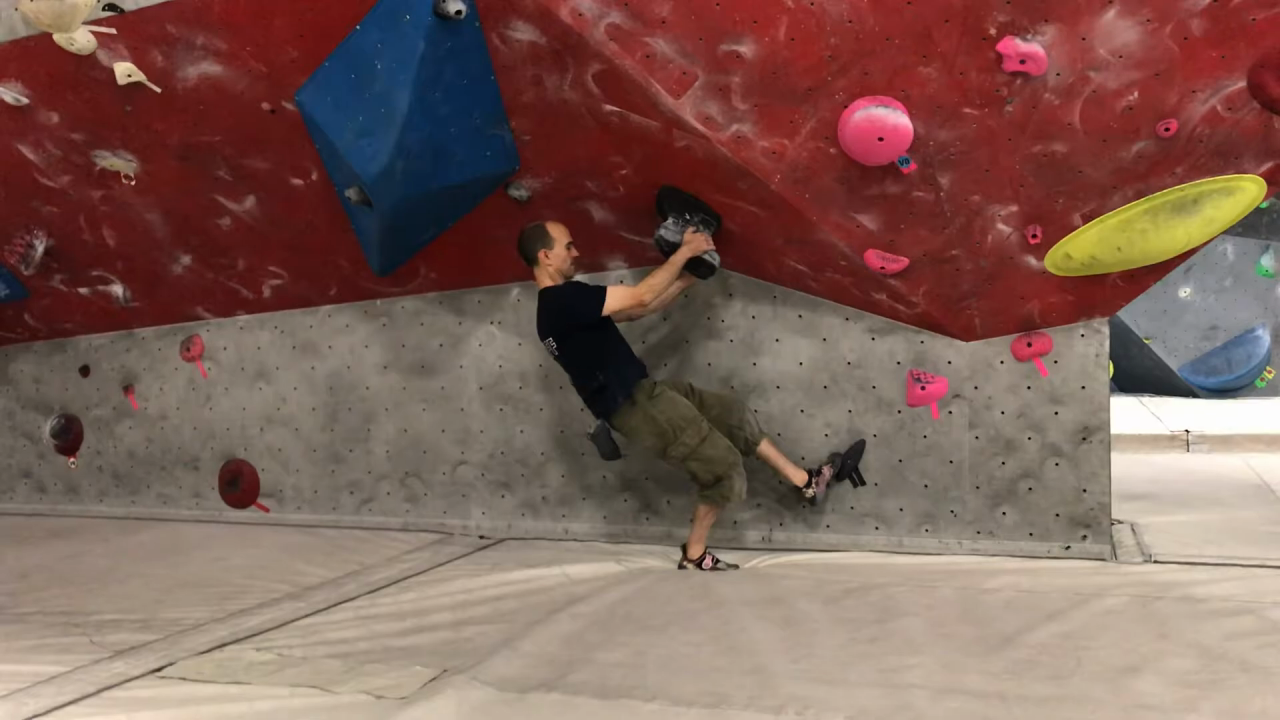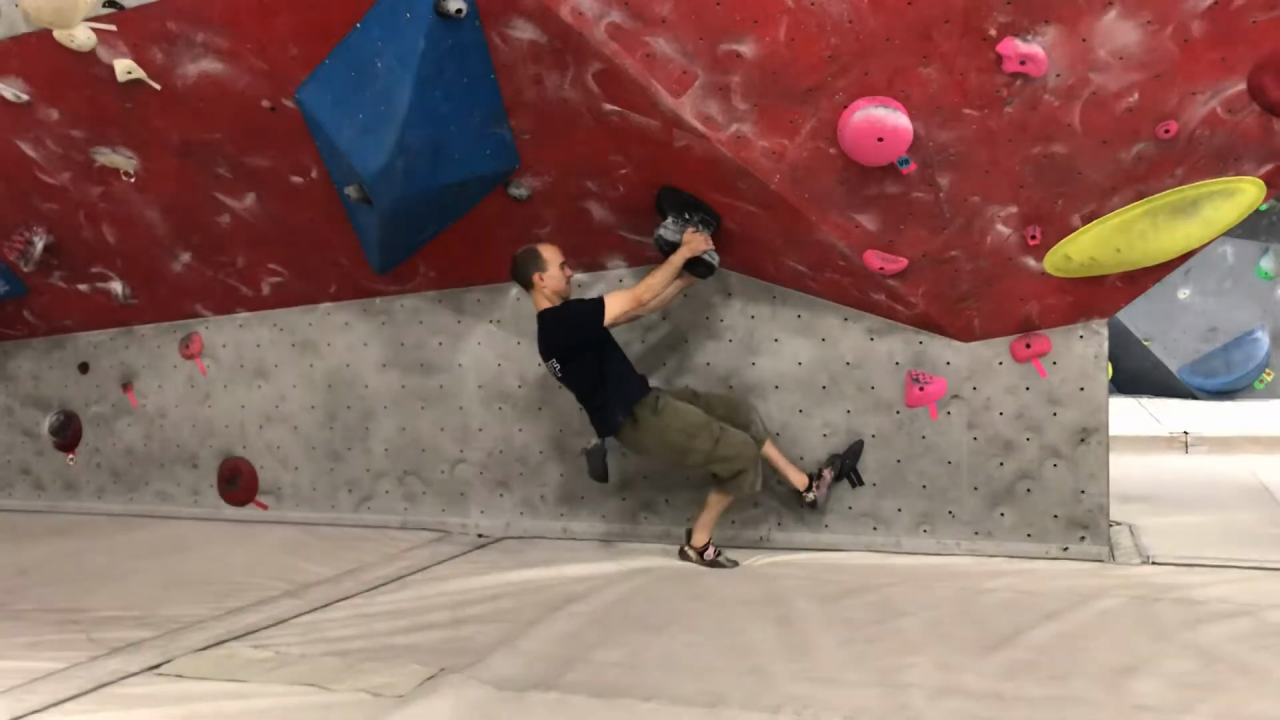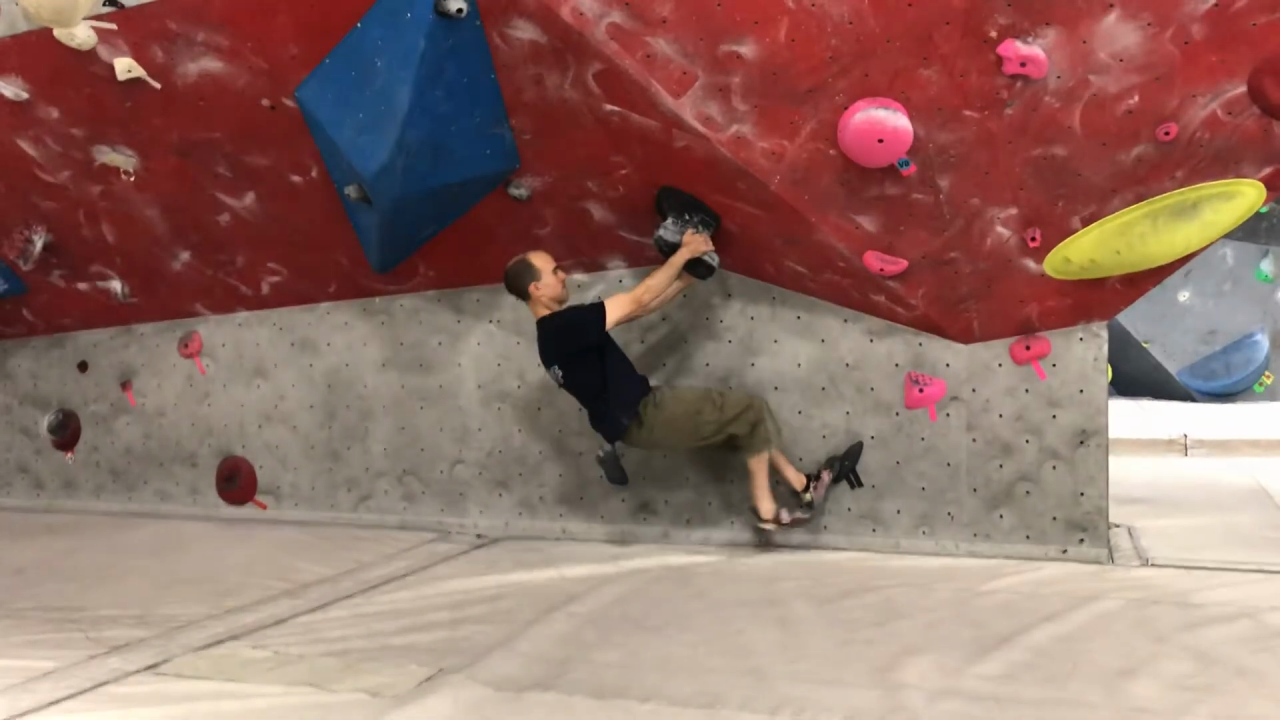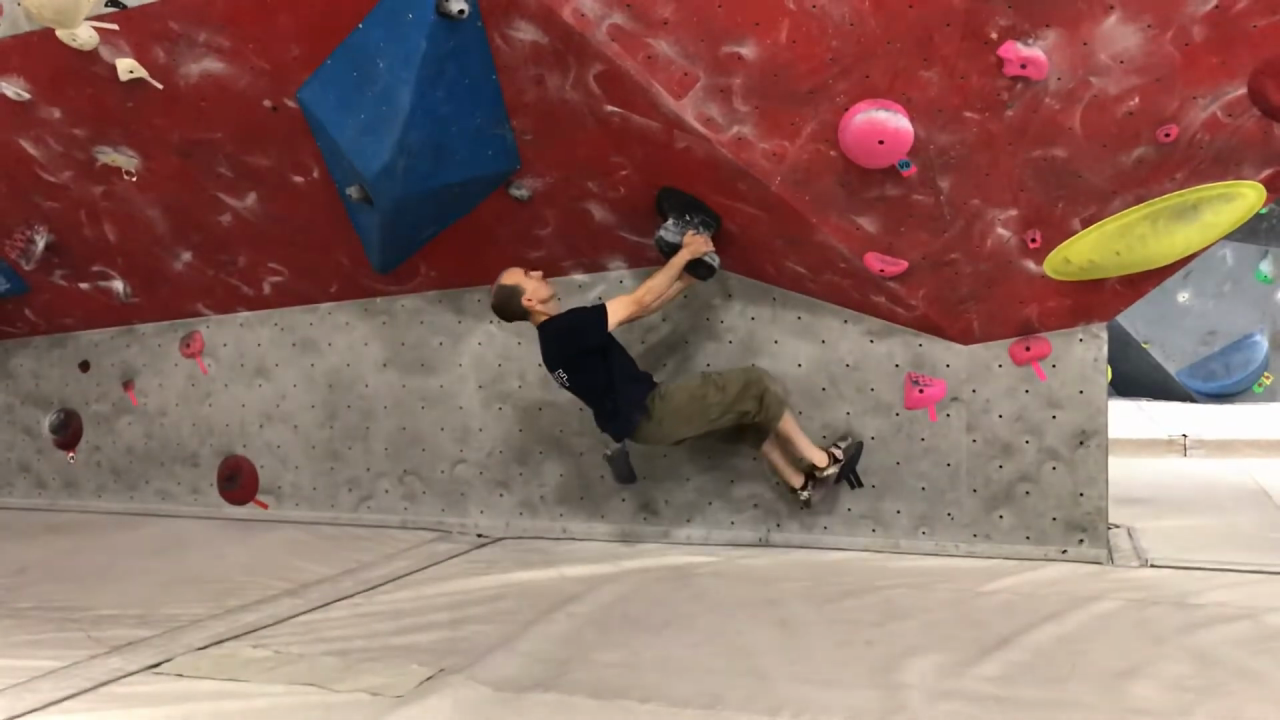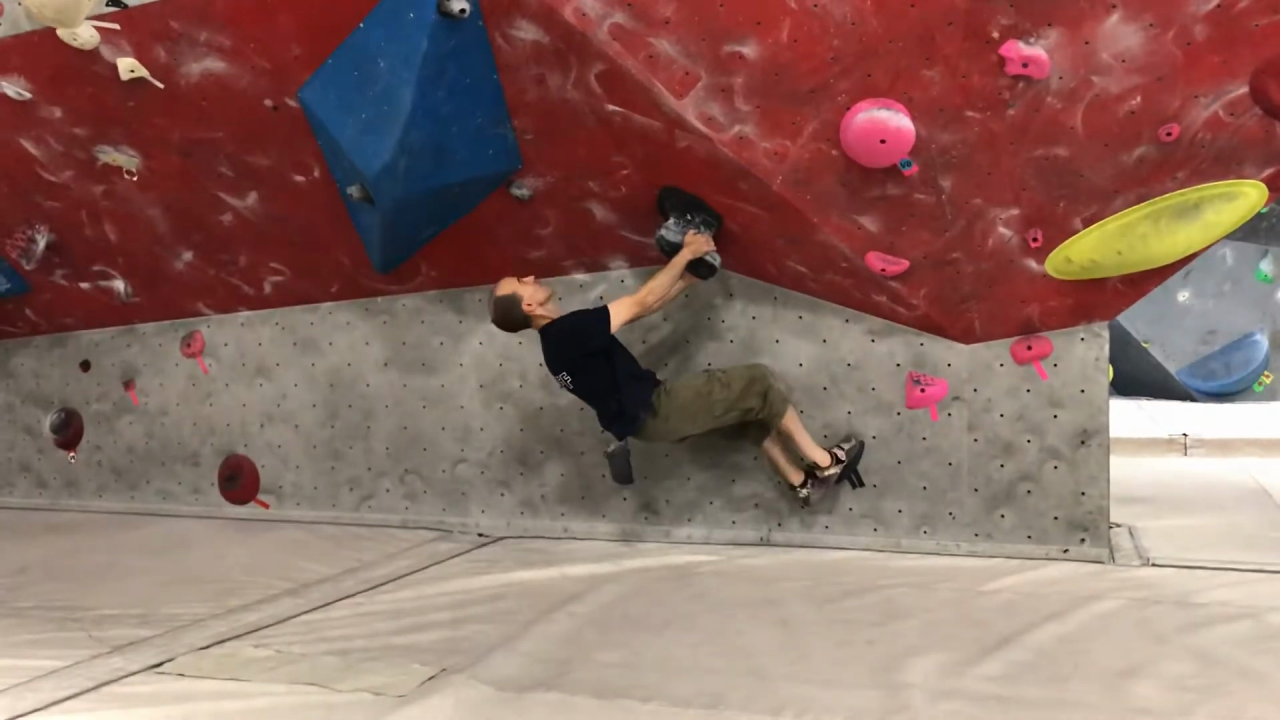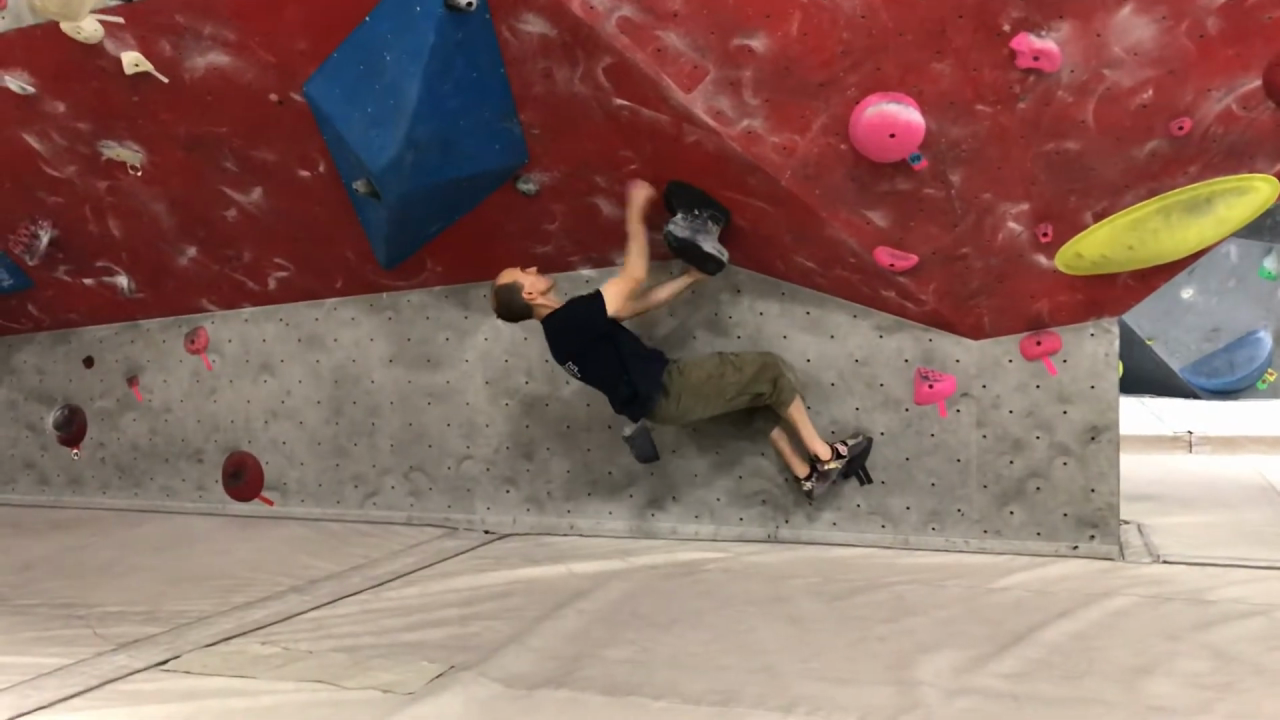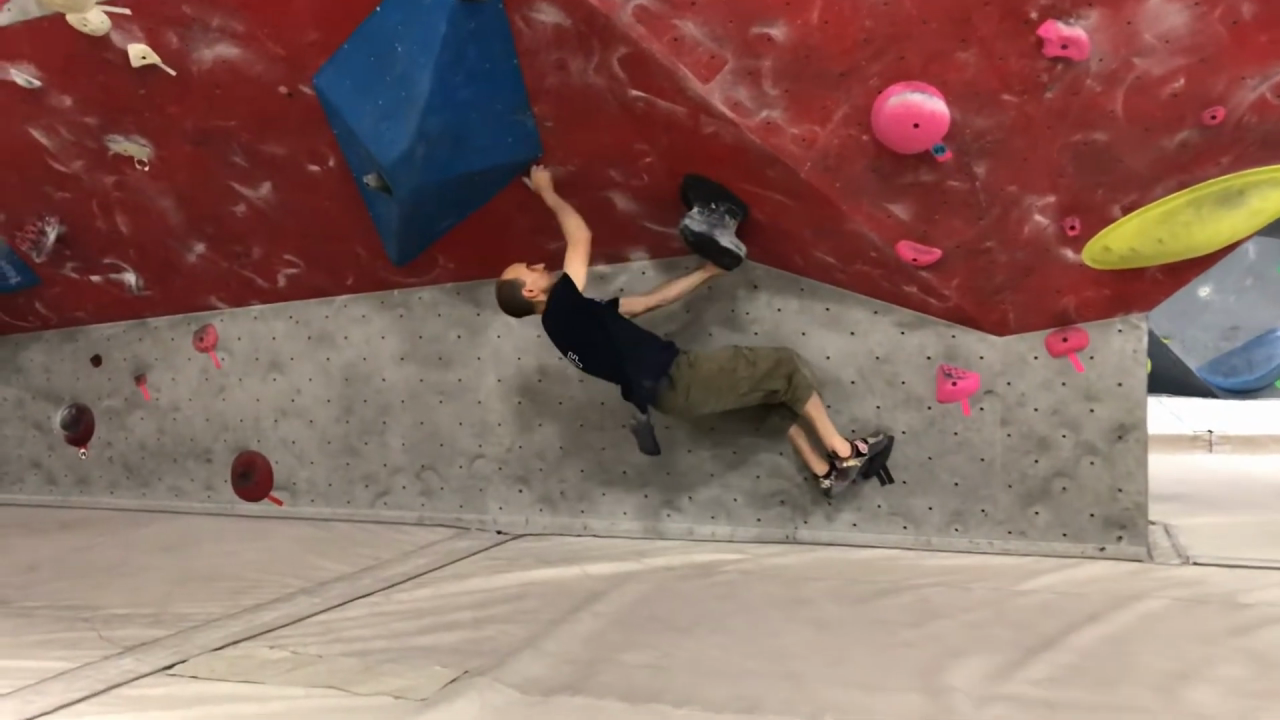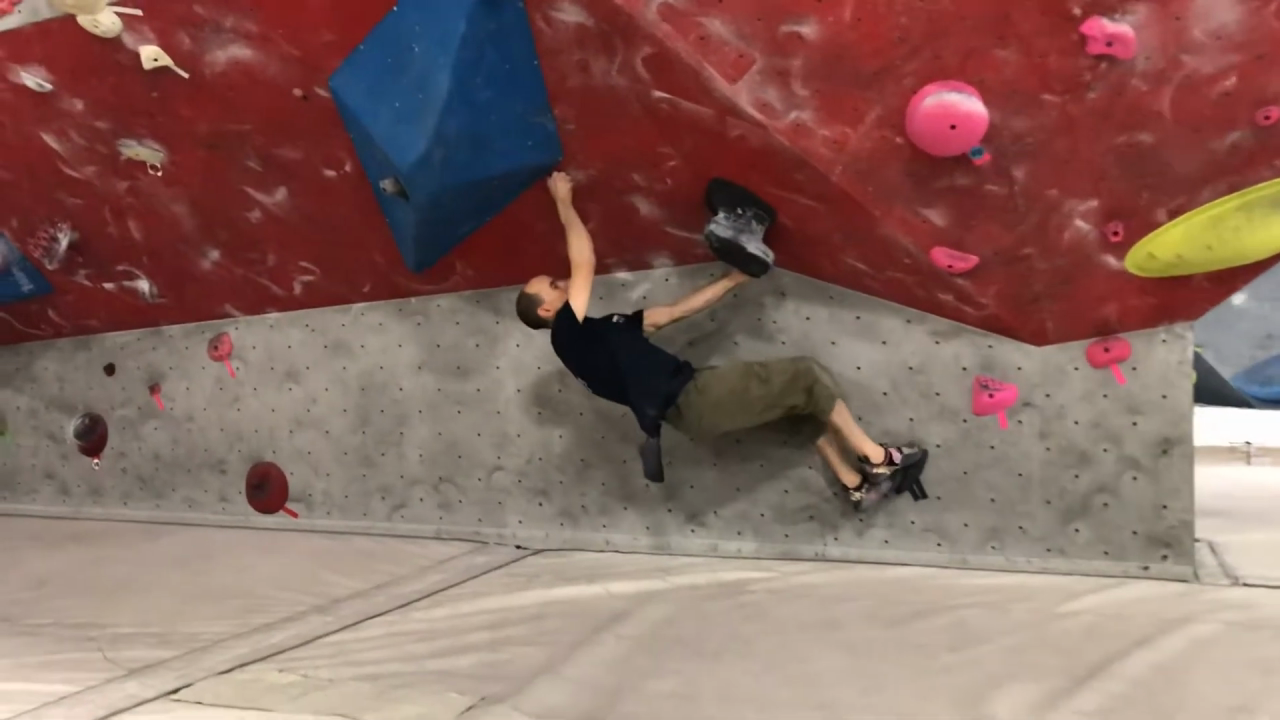
dt=0.3s
person 1, frame 1
left shoulder: (561, 305)
right shoulder: (563, 299)
left elbow: (634, 311)
right elbow: (640, 298)
left wrist: (688, 277)
right wrist: (685, 251)
left hip: (641, 392)
right hip: (634, 404)
left knee: (735, 415)
right knee: (723, 466)
left ankle: (806, 482)
right ankle: (694, 554)
person 1, frame 2
left shoulder: (559, 325)
right shoulder: (561, 321)
left elbow: (636, 310)
right elbow: (637, 299)
left wrist: (688, 276)
right wrist: (684, 251)
left hip: (642, 405)
right hip: (637, 420)
left knee: (740, 414)
right knee: (740, 455)
left ankle: (806, 485)
right ankle: (698, 540)
person 1, frame 3
left shoulder: (559, 330)
right shoulder: (563, 328)
left elbow: (635, 307)
right elbow: (636, 303)
left wrist: (687, 276)
right wrist: (684, 253)
left hip: (638, 410)
right hip: (641, 418)
left knee: (739, 410)
right knee: (752, 410)
left ankle: (802, 485)
right ankle: (766, 509)
person 1, frame 4
left shoulder: (560, 334)
right shoulder: (565, 330)
left elbow: (635, 309)
right elbow: (638, 302)
left wrist: (687, 276)
right wrist: (685, 253)
left hip: (645, 414)
right hip: (649, 416)
left knee: (750, 408)
right knee: (756, 386)
left ankle: (801, 484)
right ankle: (819, 462)
person 1, frame 5
left shoulder: (563, 337)
right shoulder: (569, 332)
left elbow: (636, 309)
right elbow: (641, 303)
left wrist: (688, 277)
right wrist: (686, 253)
left hip: (648, 413)
right hip: (654, 412)
left knee: (752, 404)
right knee: (759, 383)
left ankle: (801, 481)
right ankle: (819, 460)
person 1, frame 6
left shoulder: (567, 325)
right shoulder: (571, 319)
left elbow: (635, 304)
right elbow: (635, 280)
left wrist: (691, 277)
right wrist: (635, 212)
left hip: (658, 398)
right hip: (668, 392)
left knee: (760, 390)
right knee: (771, 370)
left ankle: (806, 474)
right ankle: (822, 454)
person 1, frame 7
left shoulder: (571, 316)
right shoulder: (562, 309)
left elbow: (649, 301)
right elbow: (582, 239)
left wrist: (707, 272)
right wrist: (547, 192)
left hip: (670, 386)
right hip: (677, 381)
left knee: (776, 385)
right knee: (786, 367)
left ankle: (825, 471)
right ankle: (842, 450)
person 1, frame 8
left shoulder: (605, 328)
right shoulder: (568, 335)
left elbow: (672, 312)
right elbow: (585, 263)
left wrist: (733, 279)
right wrist: (564, 202)
left hip: (694, 396)
right hip: (694, 404)
left knee: (802, 396)
right knee: (805, 375)
left ankle: (857, 485)
right ankle: (875, 457)
